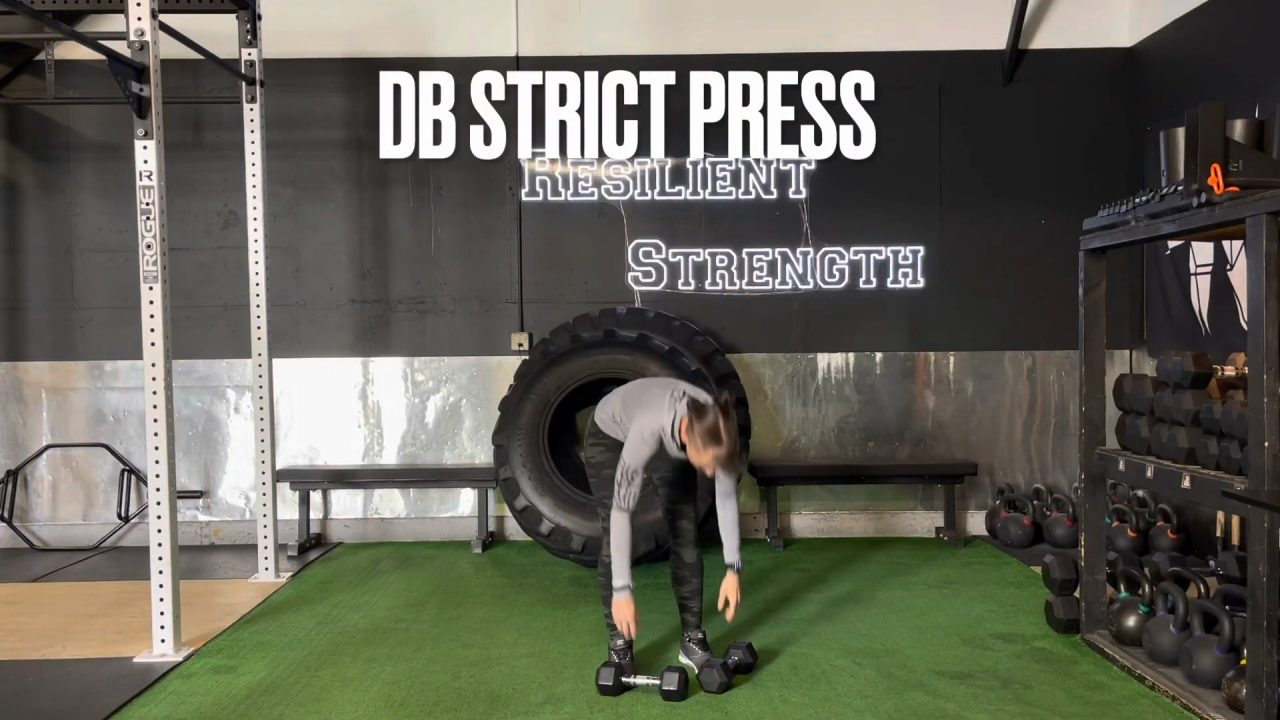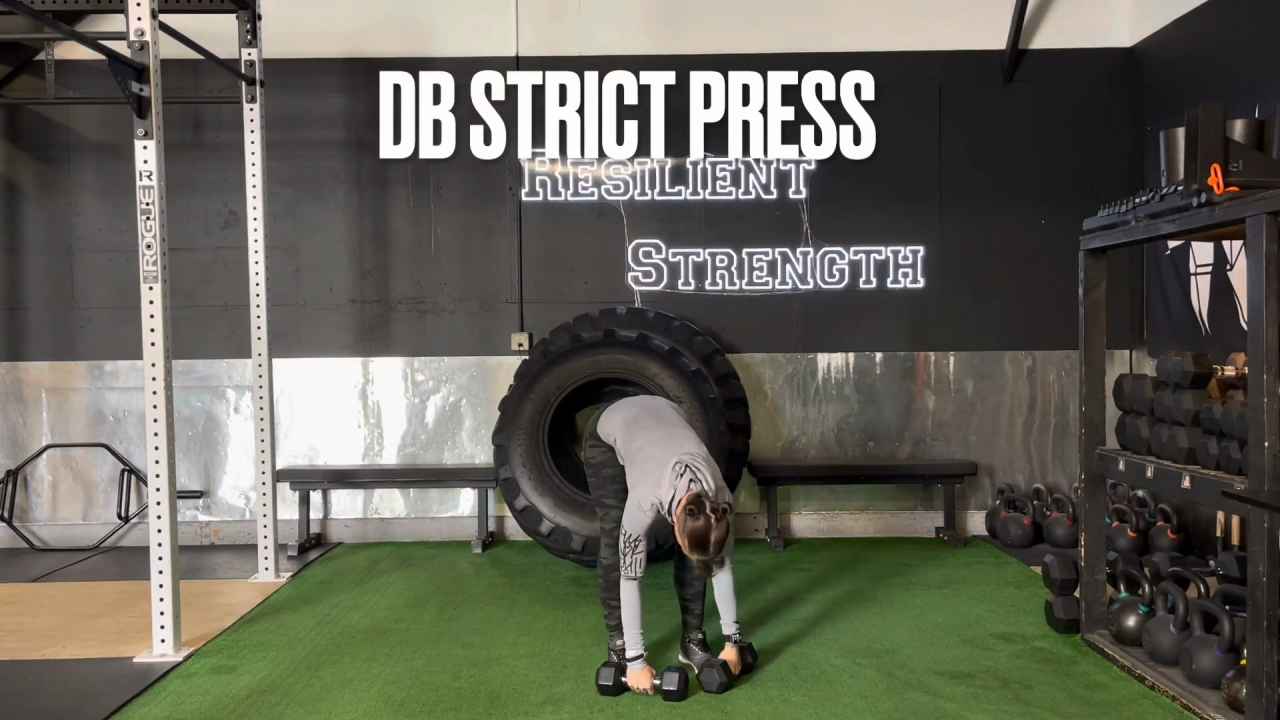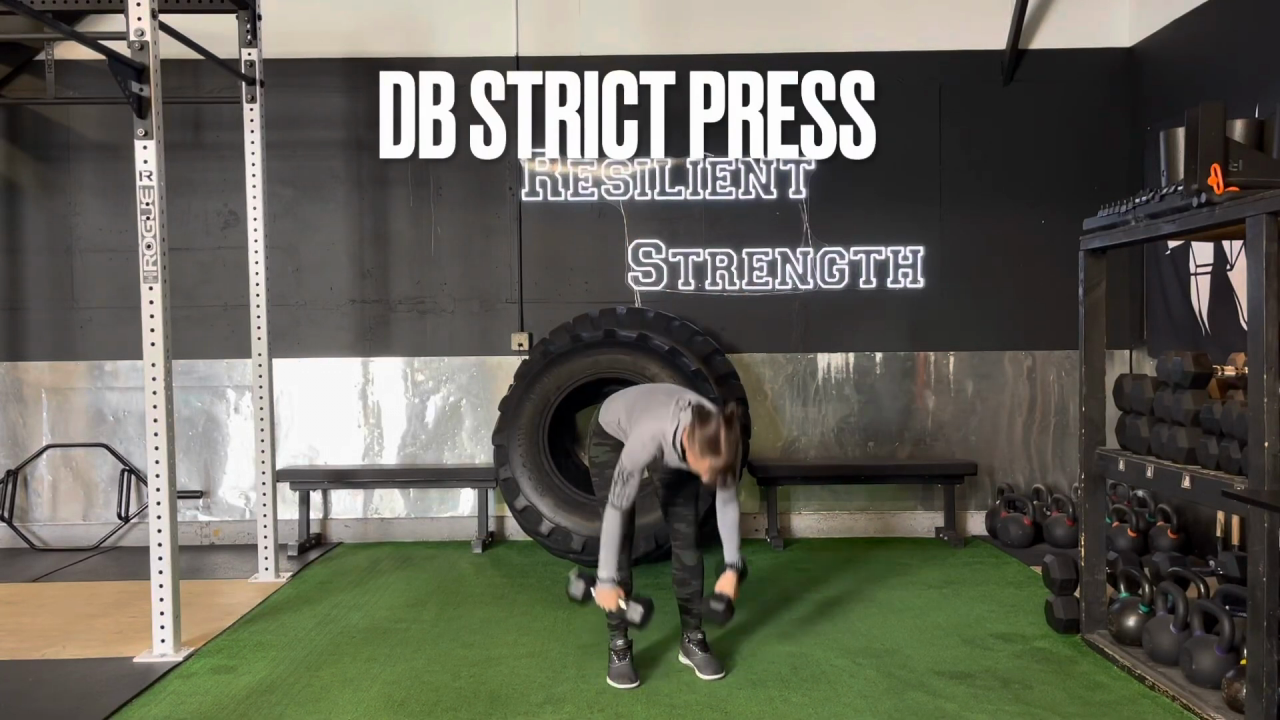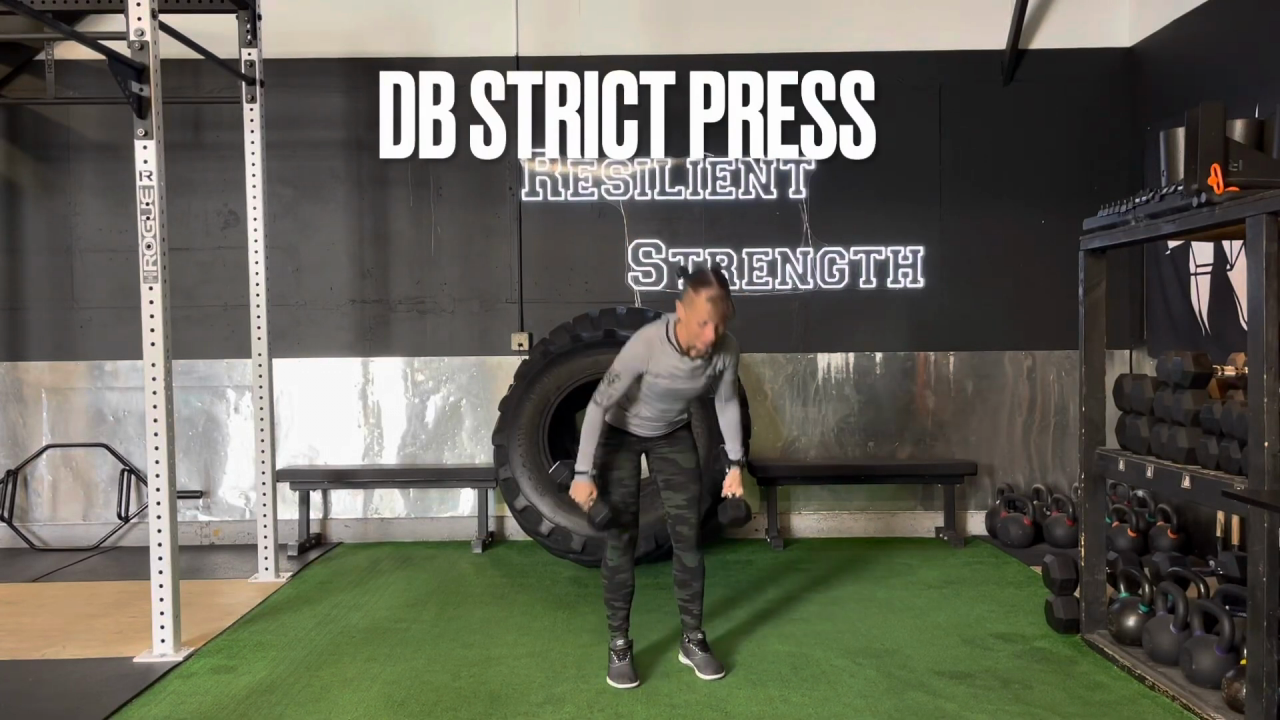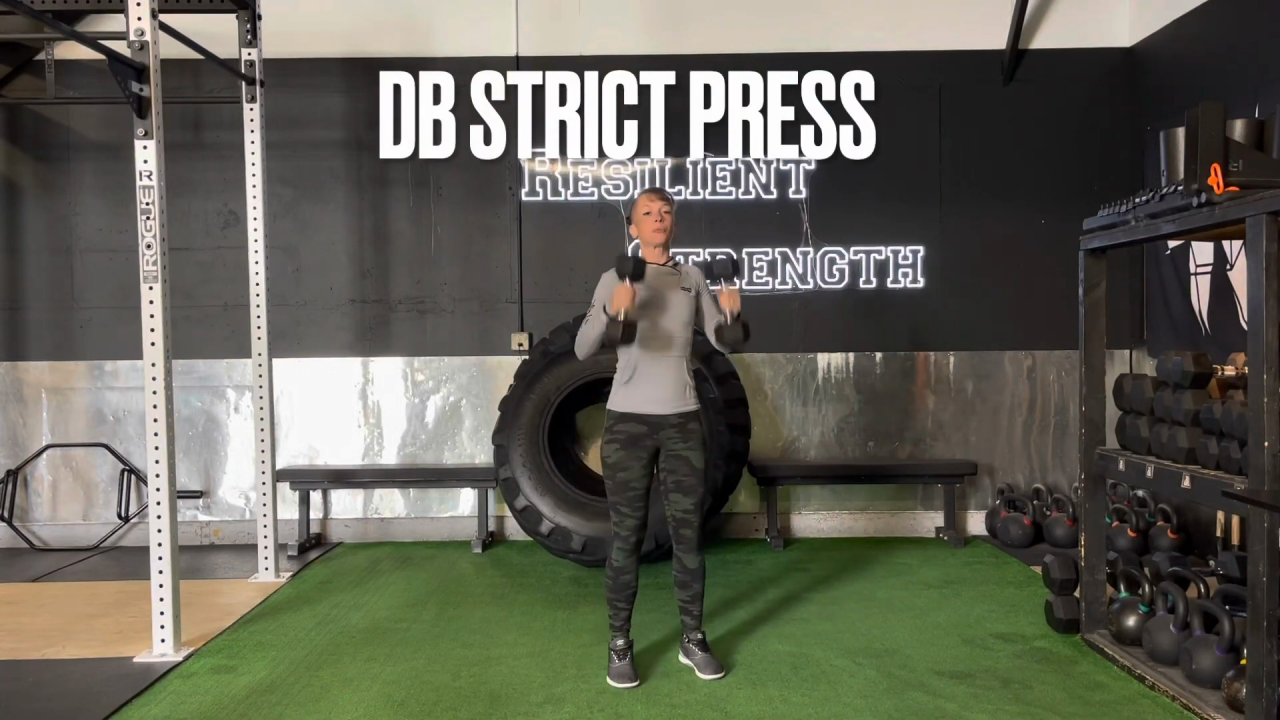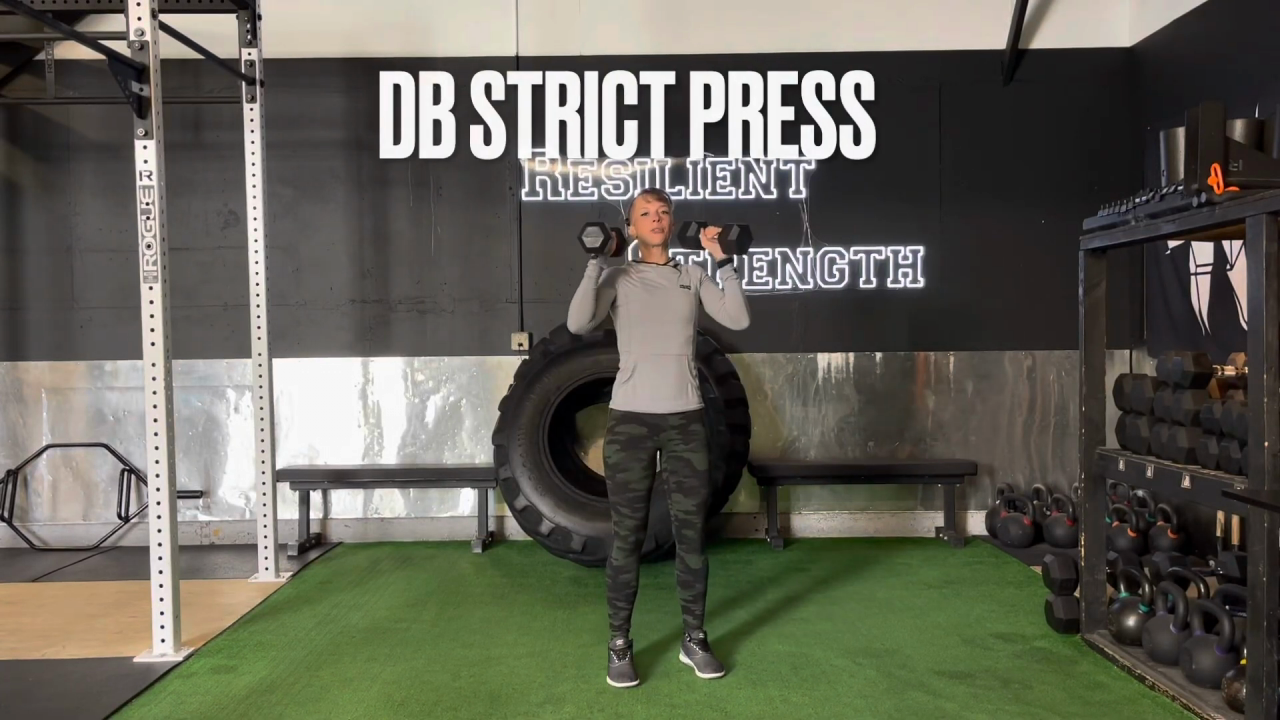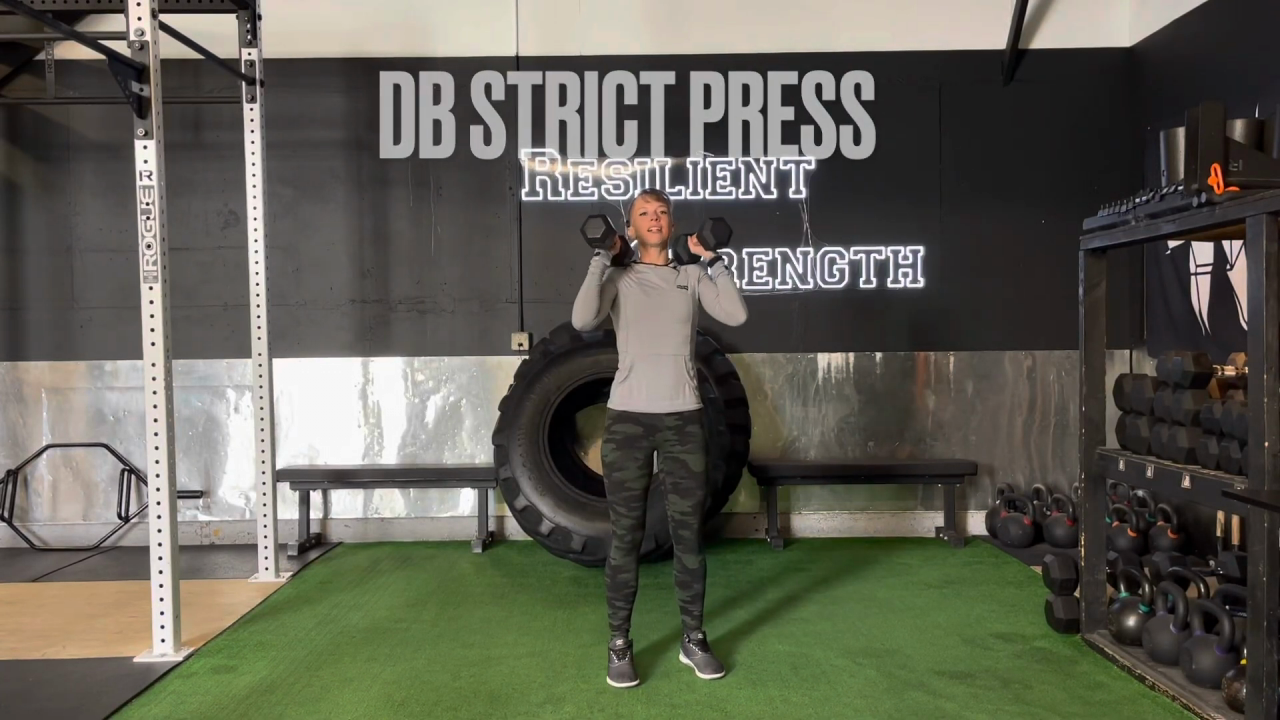
dt=0.4s
person 1, frame 1
left shoulder: (716, 428)
right shoulder: (650, 425)
left elbow: (727, 496)
right elbow: (622, 511)
left wrist: (732, 567)
right wrist: (621, 590)
right hip: (608, 434)
left knee: (685, 530)
right knee: (616, 539)
left ankle: (692, 637)
right ankle: (619, 643)
person 1, frame 2
left shoulder: (717, 501)
right shoulder: (647, 497)
left elbow: (722, 568)
right elbow: (630, 576)
left wrist: (732, 640)
right wrist: (636, 659)
right hip: (609, 433)
left knee: (700, 556)
right knee: (615, 538)
left ankle: (693, 638)
right ankle: (618, 645)
person 1, frame 3
left shoulder: (719, 444)
right shoulder: (650, 435)
left elbow: (728, 500)
right elbow: (616, 507)
left wrist: (732, 566)
right wrist: (605, 579)
left hip: (670, 424)
right hip: (614, 433)
left knee: (686, 538)
right knee: (620, 538)
left ankle: (692, 639)
right ankle: (618, 646)
person 1, frame 4
left shoulder: (724, 350)
right shoulder: (646, 343)
left elbow: (727, 403)
right elbow: (599, 405)
left wrist: (735, 463)
right wrist: (583, 473)
left hip: (674, 436)
right hip: (621, 433)
left knee: (687, 535)
right knee: (620, 536)
left ankle: (693, 640)
right ankle: (619, 646)
person 1, frame 5
left shoulder: (693, 277)
right shoulder: (617, 278)
left elbow: (719, 339)
right elbow: (583, 348)
left wrist: (730, 314)
right wrist: (610, 312)
left hip: (683, 422)
right hip: (628, 422)
left knee: (688, 533)
right knee: (627, 536)
left ankle: (693, 639)
right ankle: (619, 645)
person 1, frame 6
left shoulder: (693, 277)
right shoulder: (619, 278)
left elbow: (738, 319)
right elbow: (577, 323)
left wrist: (722, 258)
right wrist: (596, 261)
left hip: (686, 420)
right hip: (631, 419)
left knee: (691, 532)
right knee: (628, 535)
left ankle: (694, 639)
right ankle: (619, 645)
person 1, frame 7
left shoulder: (691, 277)
right shoulder: (618, 278)
left elbow: (736, 315)
right elbow: (583, 319)
left wrist: (711, 259)
right wrist: (601, 259)
left hip: (683, 420)
right hip: (627, 420)
left knee: (688, 532)
right knee: (625, 535)
left ankle: (694, 639)
right ankle: (619, 645)
